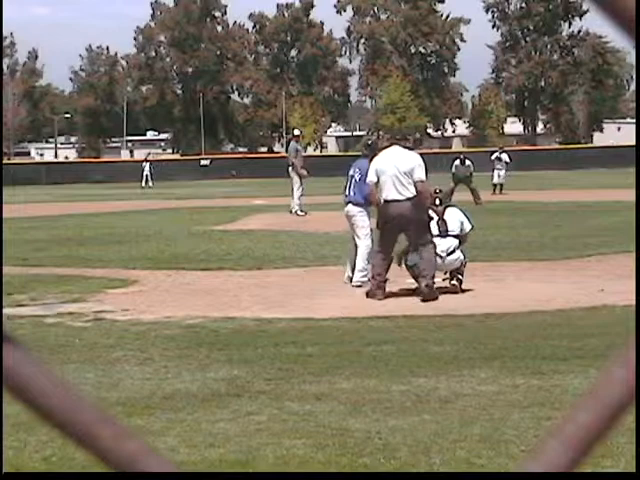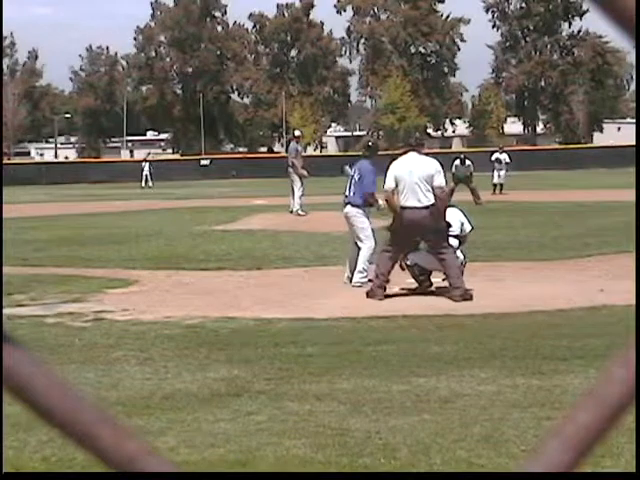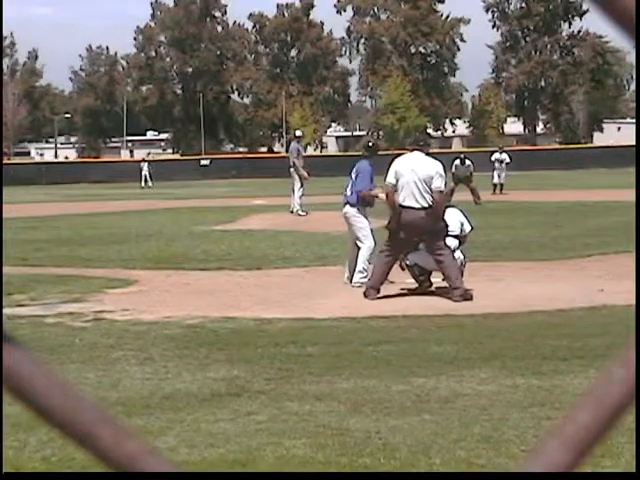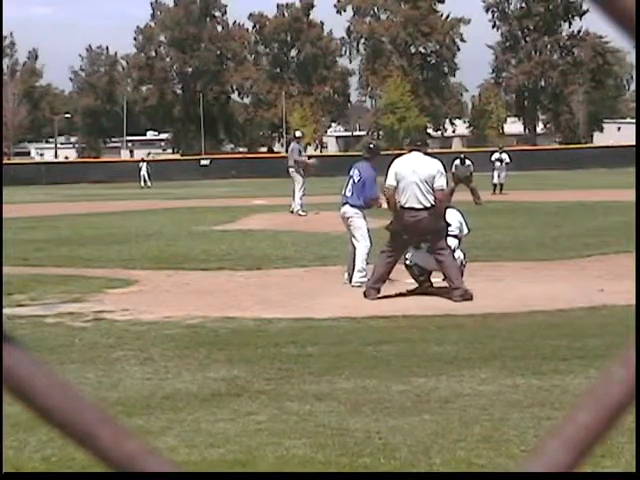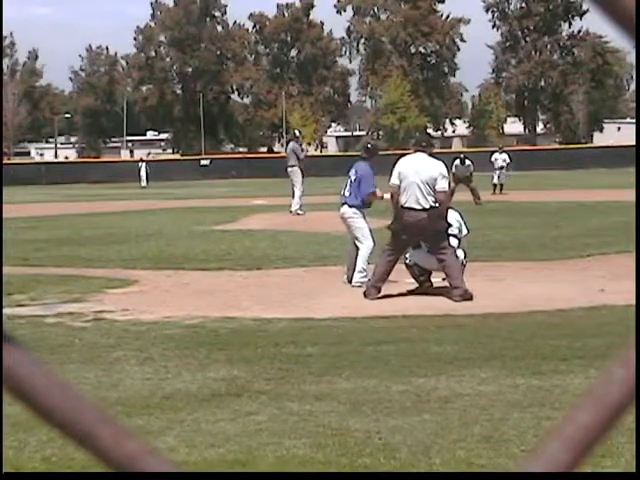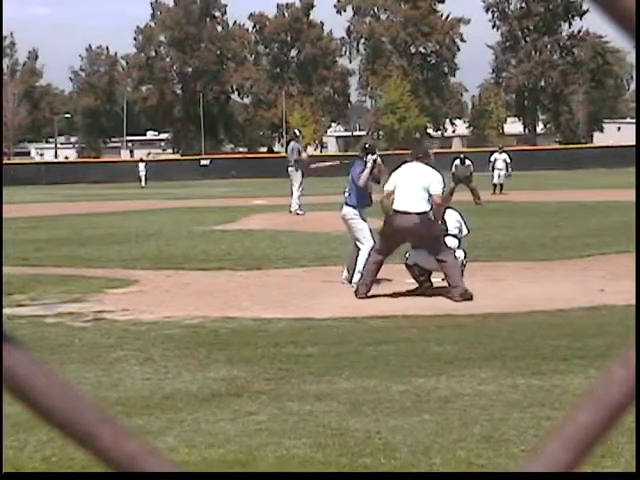
dt=0.5s
person 1, frame 1
left shoulder: (378, 159)
right shoulder: (413, 157)
left elbow: (371, 190)
right elbow: (421, 188)
left wrist: (381, 209)
right wrist: (427, 208)
left hip: (389, 208)
right hip: (411, 207)
left knee: (383, 248)
right knee: (425, 245)
left ankle: (377, 288)
right ankle: (426, 284)
person 1, frame 2
left shoulder: (396, 165)
right shoulder: (432, 163)
left elbow: (389, 196)
right elbow: (440, 194)
left wrist: (398, 215)
right wrist: (440, 217)
left hip: (405, 214)
right hip: (428, 214)
left knee: (390, 251)
right knee: (444, 251)
left ankle: (377, 288)
right ankle: (458, 290)
person 1, frame 3
left shoulder: (398, 161)
right shoulder: (435, 165)
left elbow: (389, 191)
right elbow: (438, 198)
left wrist: (395, 213)
right wrist: (438, 218)
left hip: (403, 214)
right hip: (426, 215)
left knee: (389, 252)
right knee: (442, 252)
left ankle: (372, 289)
right ankle: (458, 290)
person 1, frame 4
left shoulder: (398, 163)
right shoulder: (435, 164)
left elbow: (389, 194)
right elbow: (440, 197)
left wrist: (396, 215)
right wrist: (440, 218)
left hip: (405, 216)
right hip: (428, 216)
left knee: (390, 252)
right knee: (443, 253)
left ankle: (372, 289)
right ankle: (458, 290)
person 1, frame 5
left shoulder: (402, 162)
right shoulder: (438, 166)
left elbow: (394, 193)
right elbow: (442, 199)
left wrist: (398, 215)
right wrist: (441, 219)
left hip: (406, 215)
right hip: (429, 216)
left knee: (390, 252)
right knee: (445, 252)
left ankle: (372, 289)
right ankle: (459, 290)
person 1, frame 6
left shoulder: (399, 171)
right shoulder: (433, 174)
left elbow: (385, 197)
right elbow: (438, 202)
left wrist: (391, 218)
right wrist: (436, 222)
left hip: (398, 219)
right hip: (421, 220)
left knee: (378, 252)
right knee: (445, 253)
left ankle: (362, 289)
right ankle: (458, 291)
person 2, frame 1
left shoulder: (355, 165)
right shoulder: (369, 167)
right elbow: (370, 194)
left hip: (350, 207)
right hip: (359, 209)
left knee: (357, 242)
right knee: (365, 243)
left ankle: (350, 275)
right ankle: (359, 278)
person 2, frame 2
left shoulder: (357, 165)
right shoulder: (369, 168)
right elbow: (368, 195)
left wrist: (374, 200)
right wrist: (379, 203)
left hip: (349, 208)
right hip: (358, 210)
left knee: (357, 243)
right knee: (368, 244)
left ankle: (350, 275)
right ankle: (359, 279)
person 2, frame 3
left shoulder: (360, 165)
right shoulder: (366, 167)
right elbow: (363, 192)
left wrist: (375, 193)
right wrist: (378, 194)
left hip: (350, 208)
right hip: (356, 210)
left knee: (356, 243)
right knee: (368, 243)
left ankle: (350, 276)
right ankle: (359, 279)
person 2, frame 4
left shoulder: (357, 166)
right shoulder: (369, 171)
right elbow: (370, 199)
left wrist: (377, 199)
right wrist: (381, 204)
left hip: (346, 208)
right hip: (355, 211)
left knee: (356, 243)
right knee: (363, 244)
left ankle: (350, 275)
right ankle: (358, 279)
person 2, frame 5
left shoulder: (356, 166)
right shoulder: (366, 169)
right elbow: (368, 195)
left wrist: (377, 194)
right wrist: (383, 196)
left hip: (347, 208)
right hip: (354, 211)
left knee: (357, 243)
right knee: (367, 243)
left ankle: (350, 275)
right ankle: (359, 279)
person 2, frame 6
left shoulder: (363, 166)
right shoulder: (359, 166)
left elbow: (377, 179)
right elbow: (361, 183)
left wrist: (378, 165)
right wrist: (369, 165)
left hip: (352, 210)
right hip: (354, 211)
left knee: (359, 243)
right knee: (367, 244)
left ankle: (348, 276)
right ankle: (358, 279)
